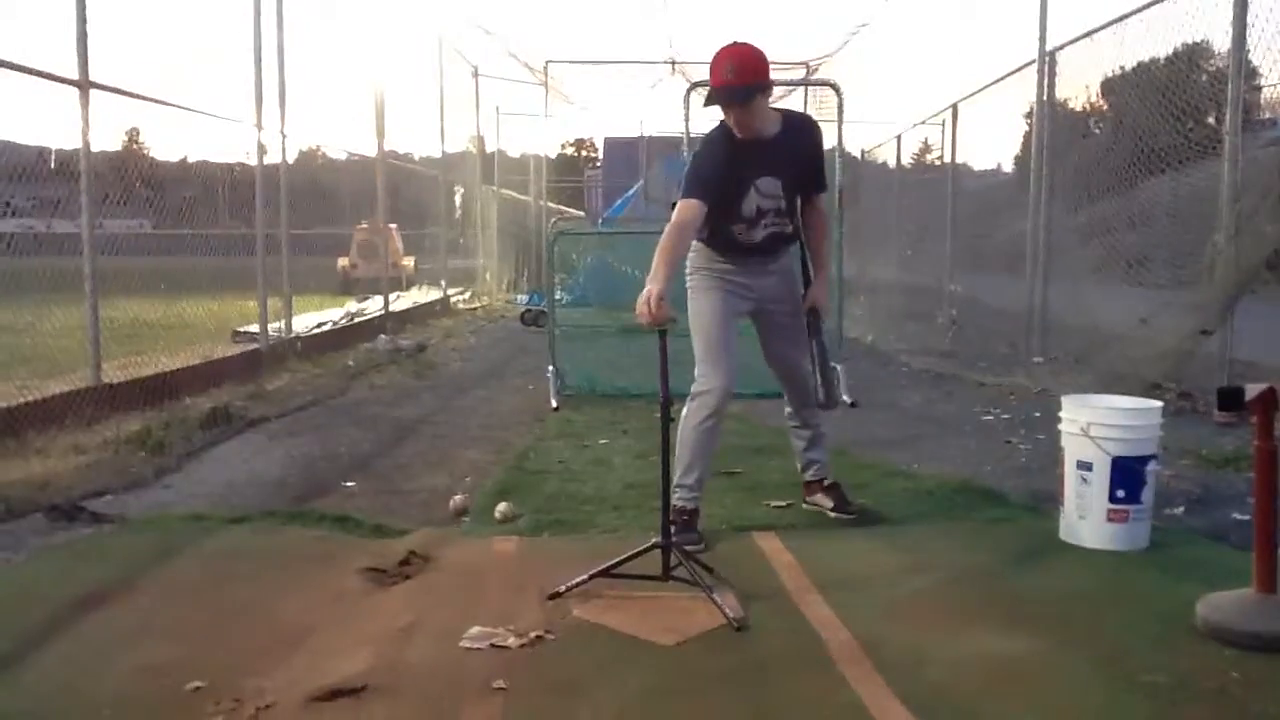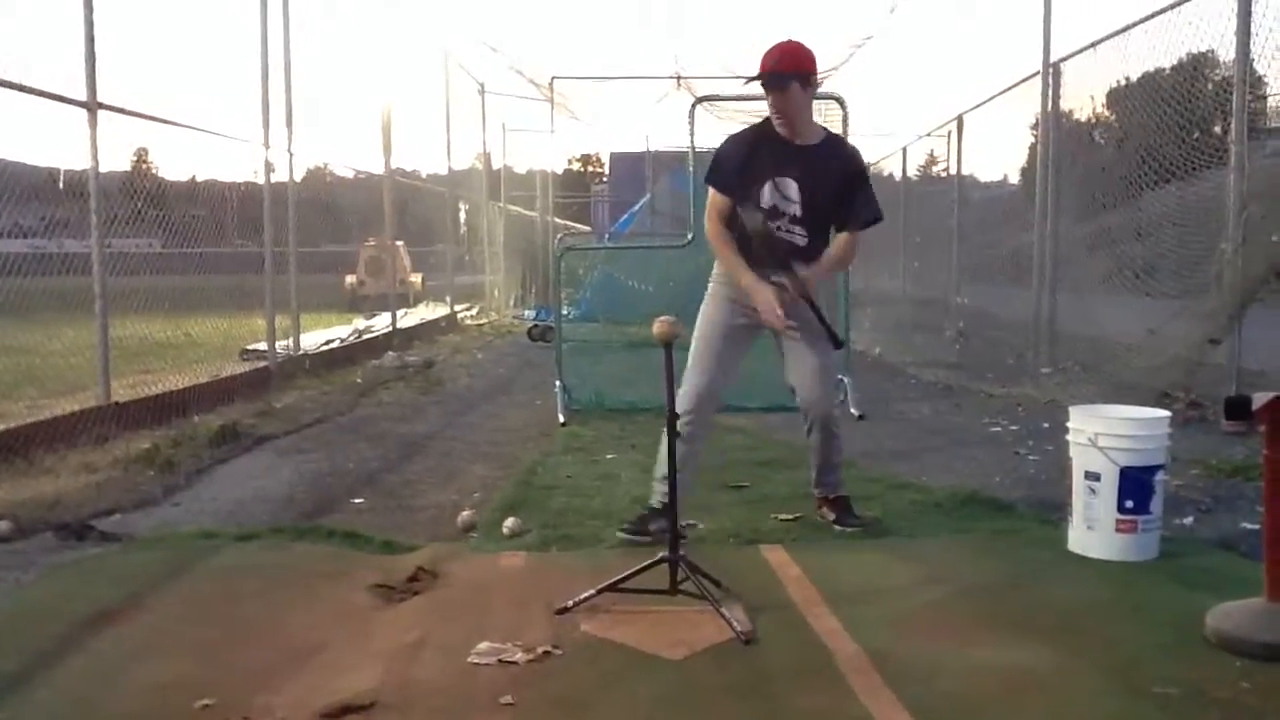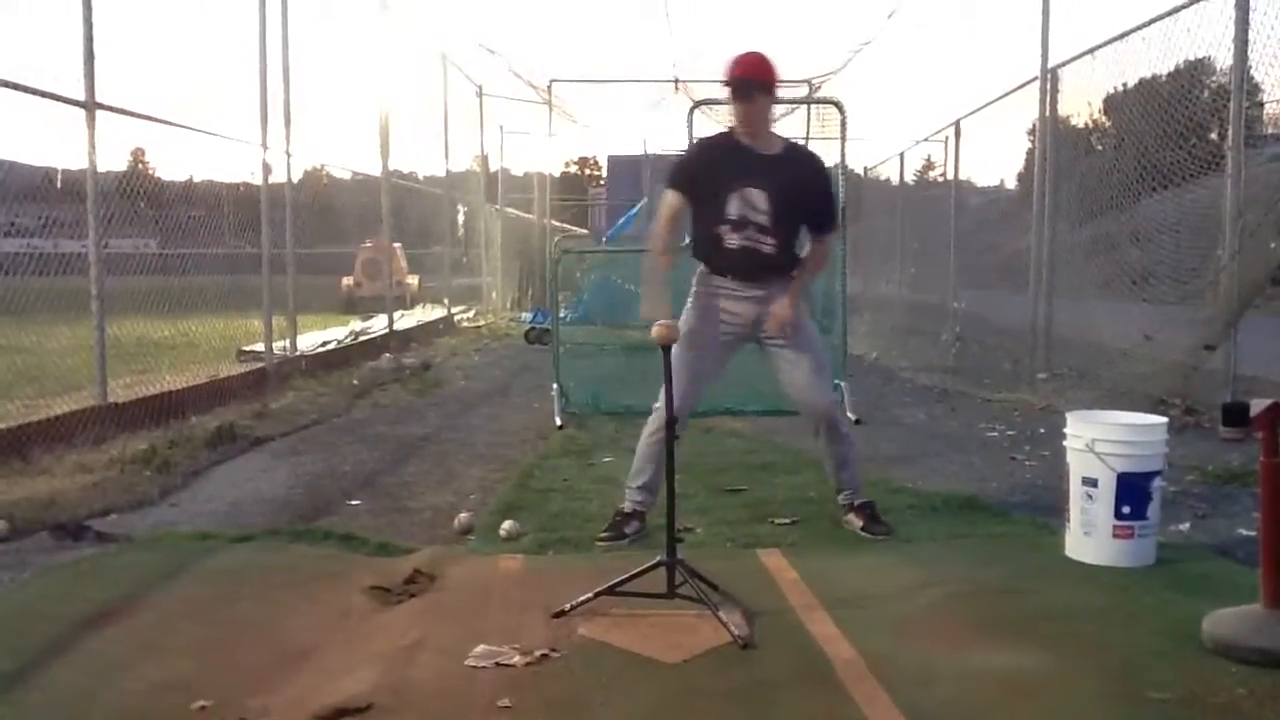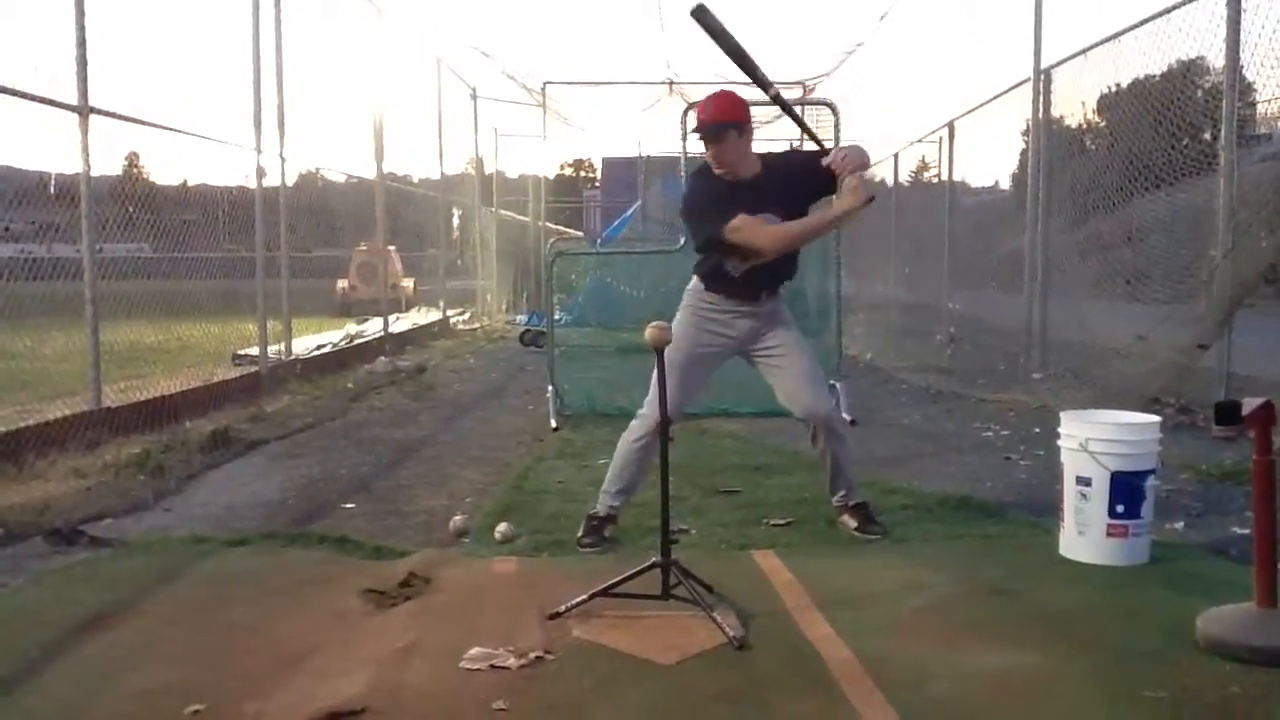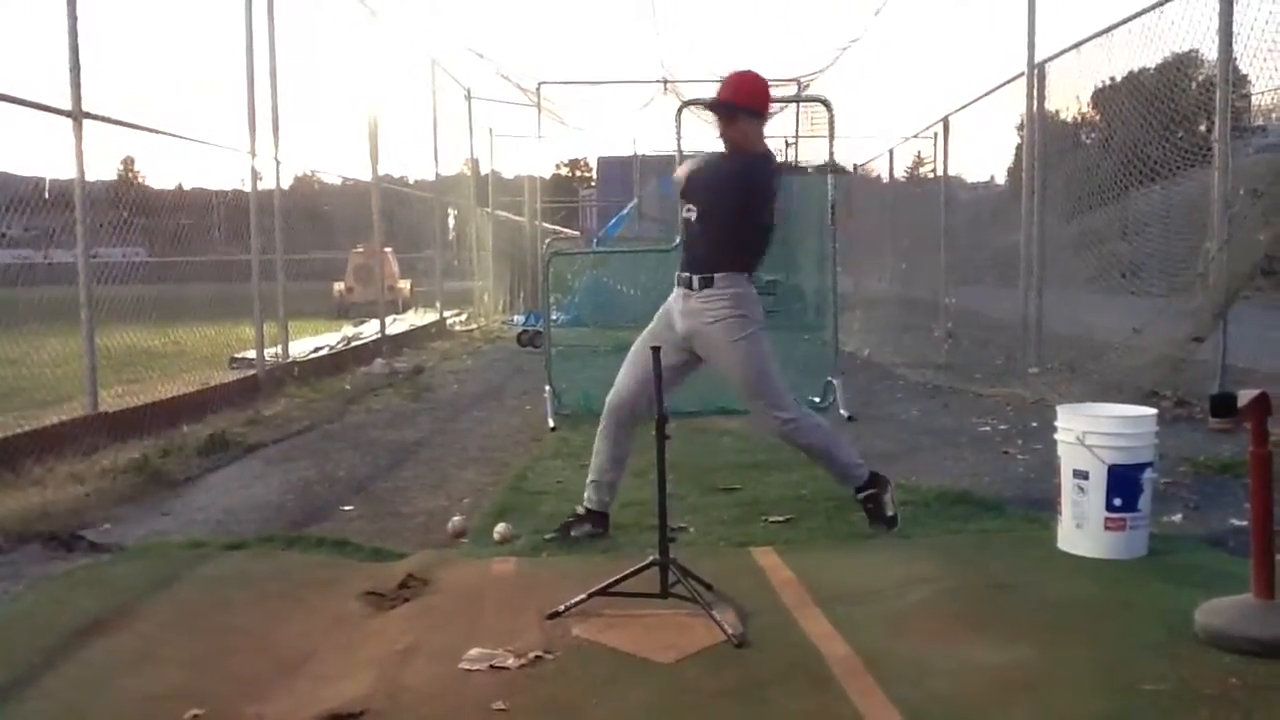
dt=1s
person 1, frame 1
left shoulder: (803, 134)
right shoulder: (714, 152)
left elbow: (812, 206)
right elbow: (684, 222)
left wrist: (820, 277)
right wrist: (657, 281)
left hip: (779, 268)
right hip: (717, 270)
left knee: (802, 378)
right knee: (714, 386)
left ankle: (816, 479)
right ankle: (683, 505)
person 1, frame 2
left shoulder: (841, 159)
right shoulder: (742, 148)
left elbow: (850, 234)
right elbow: (714, 223)
left wrist: (818, 273)
right wrist: (755, 288)
left hip: (801, 289)
right hip: (736, 283)
left knee: (820, 399)
right knee: (695, 394)
left ankle: (830, 493)
right ankle: (662, 504)
person 1, frame 3
left shoulder: (806, 167)
right shoulder: (709, 155)
left elbow: (820, 244)
right elbow: (666, 222)
left wrist: (791, 298)
right wrist: (655, 289)
left hip: (780, 295)
right hip: (715, 293)
left knee: (821, 404)
right knee: (672, 404)
left ankle: (852, 500)
right ankle: (635, 506)
person 1, frame 4
left shoulder: (790, 170)
right shoulder: (701, 192)
left elbow: (856, 158)
right elbow: (770, 240)
left wrist: (846, 164)
right wrist: (843, 207)
left hip: (768, 312)
right hip: (708, 309)
left knee: (820, 409)
right knee: (656, 414)
left ankle: (847, 501)
right ankle: (604, 511)
person 1, frame 5
left shoulder: (733, 169)
right shoulder: (756, 167)
left elbow: (683, 180)
left wrist: (685, 174)
left hip: (724, 305)
right hip: (684, 300)
left knee: (782, 414)
right knee: (621, 404)
left ankle: (869, 484)
right ankle: (595, 510)
